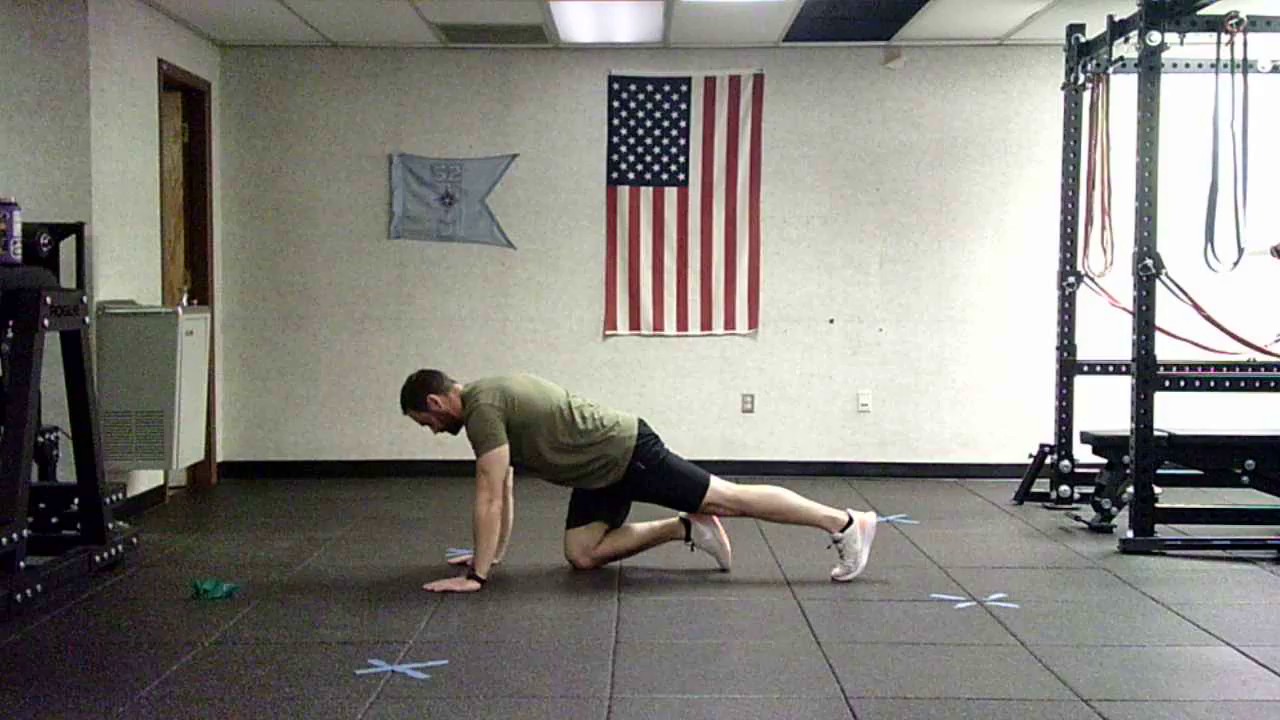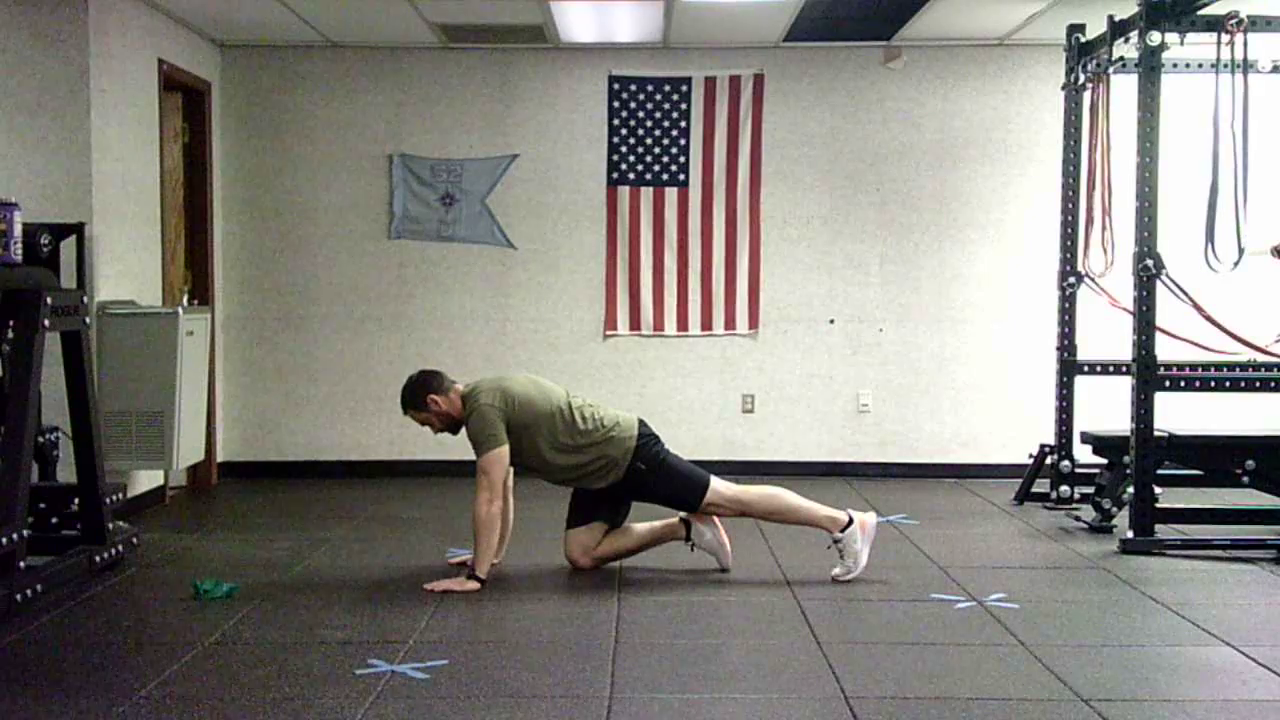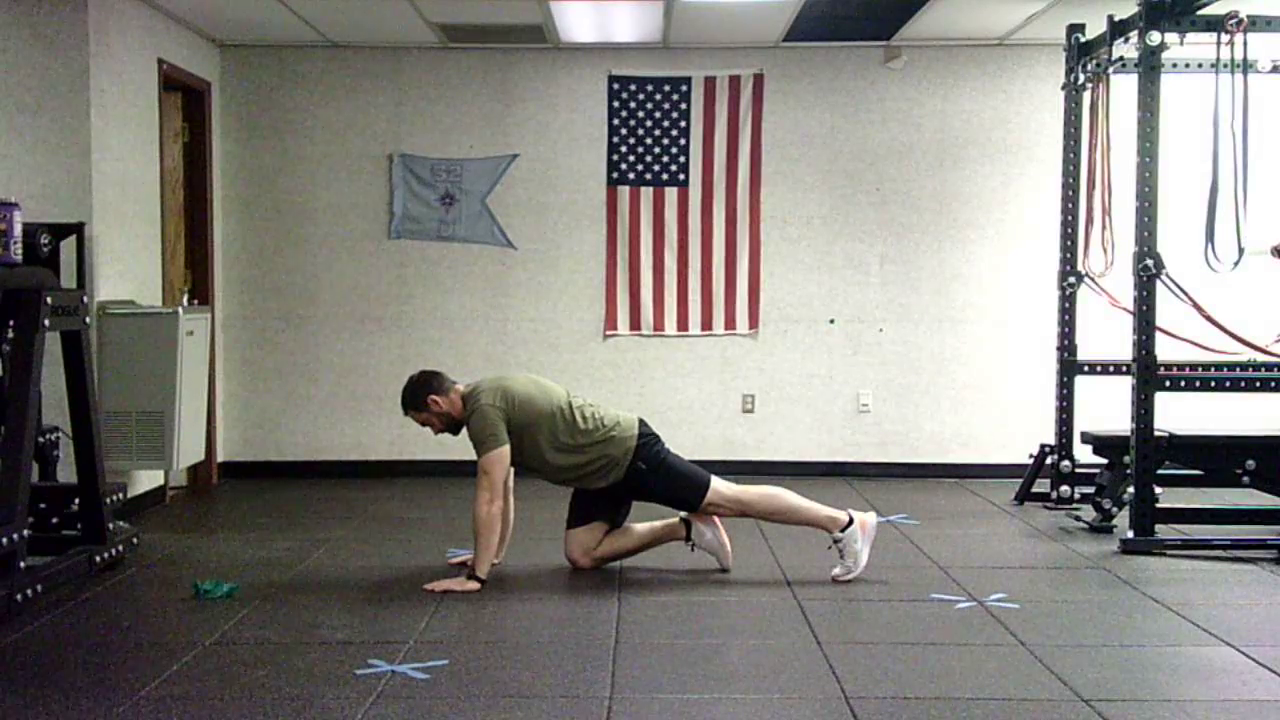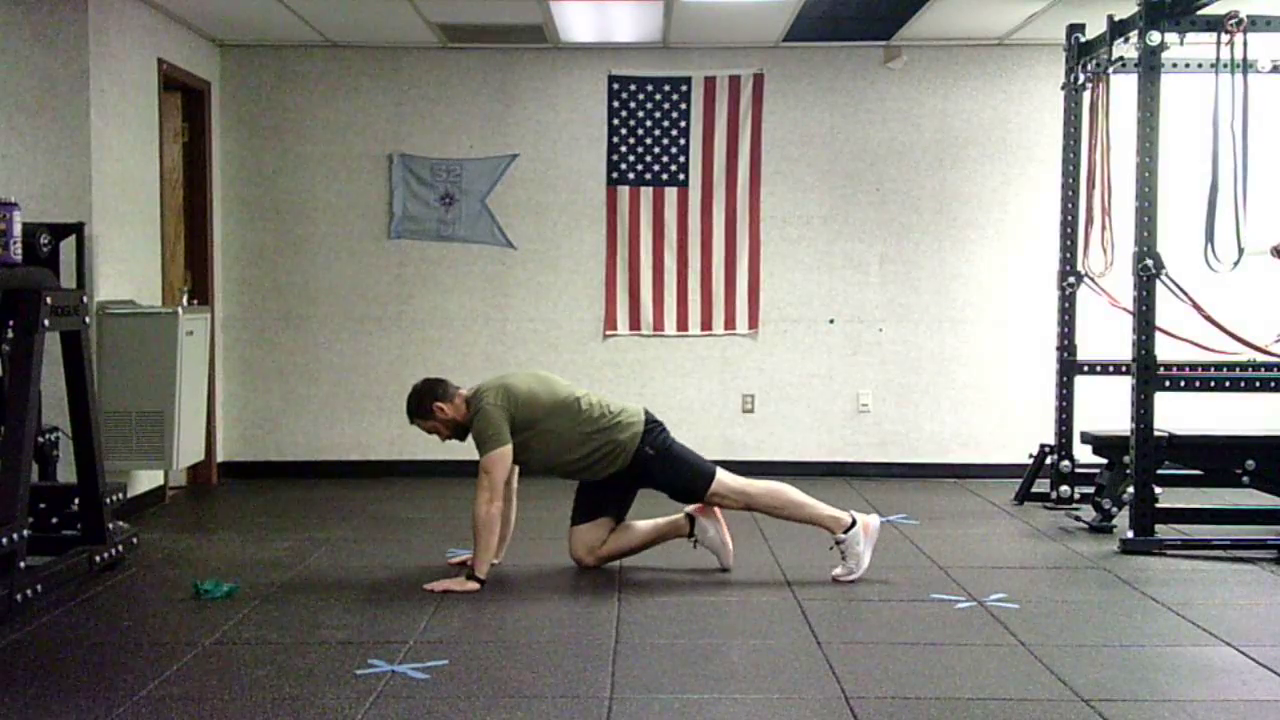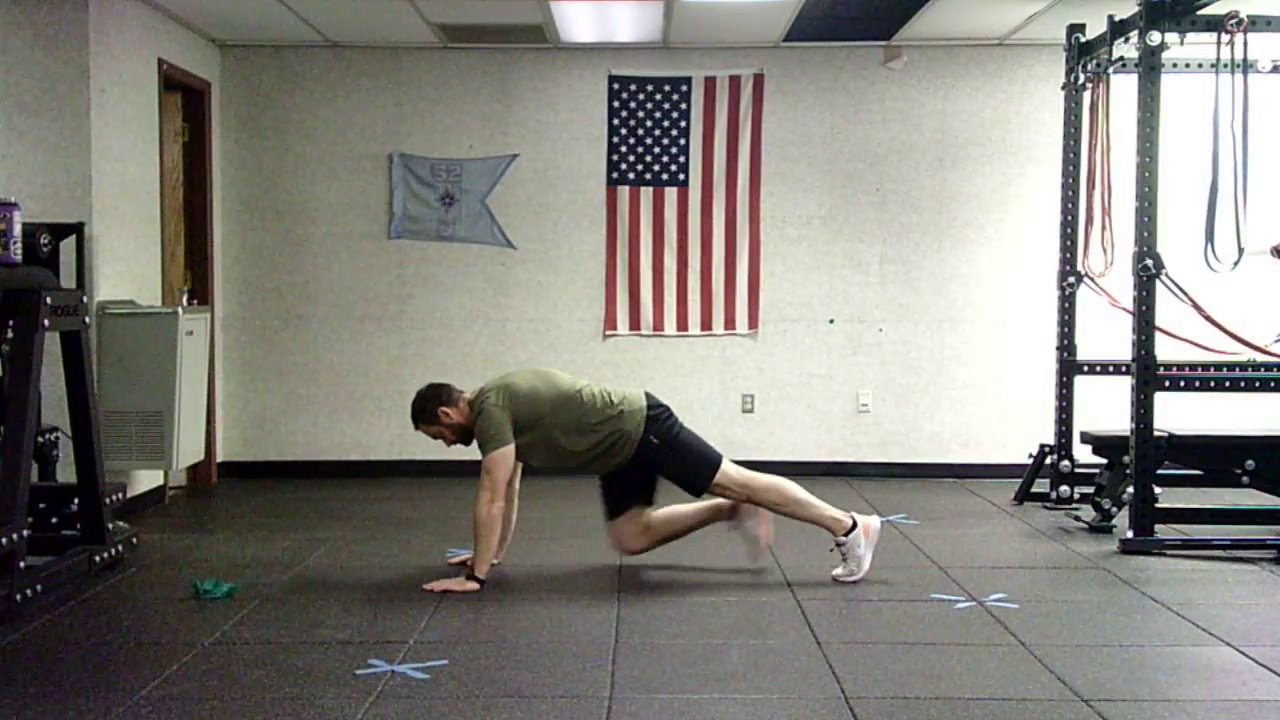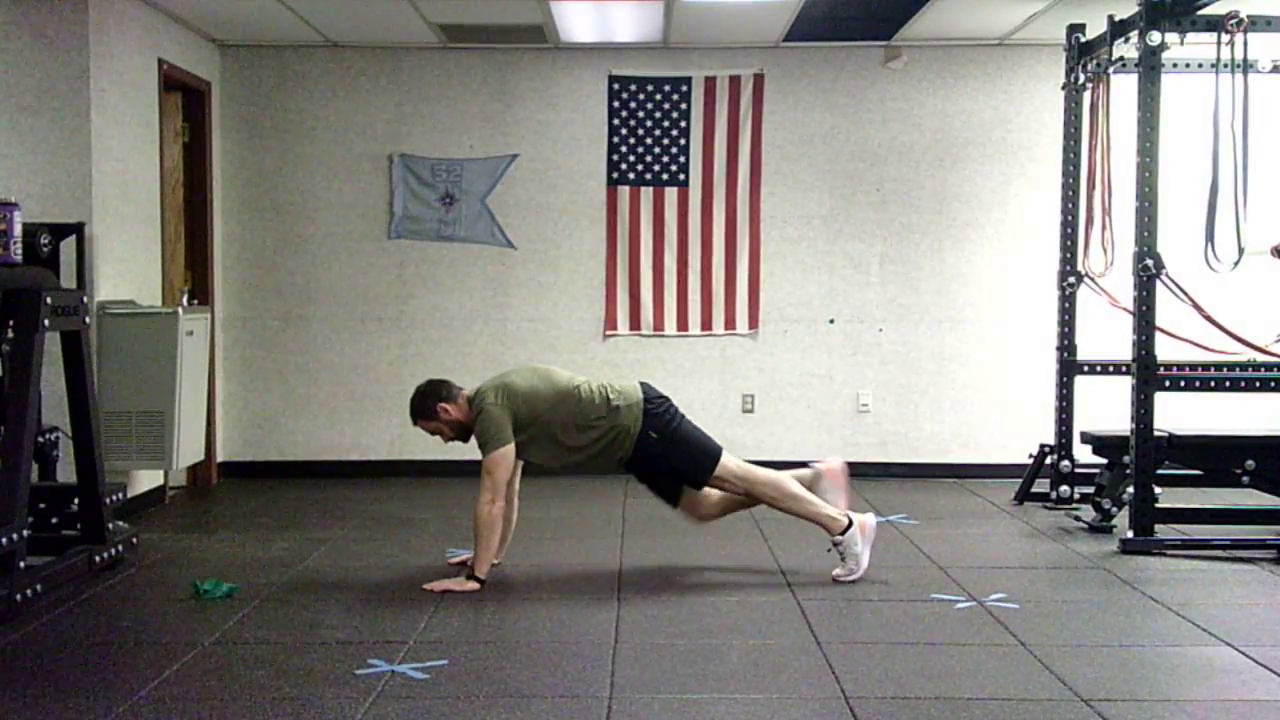
dt=0.2s
person 1, frame 1
left shoulder: (481, 410)
right shoulder: (490, 397)
left elbow: (489, 497)
right elbow: (504, 489)
left wrist: (475, 575)
right wrist: (492, 553)
left hip: (626, 454)
right hip: (607, 463)
left knee: (727, 499)
right knee: (582, 555)
left ankle: (846, 524)
right ankle: (687, 528)
person 1, frame 2
left shoulder: (482, 410)
right shoulder: (490, 396)
left elbow: (490, 498)
right elbow: (503, 491)
left wrist: (476, 575)
right wrist: (492, 553)
left hip: (626, 455)
right hip: (607, 464)
left knee: (729, 498)
right knee: (581, 555)
left ankle: (846, 524)
right ankle: (687, 529)
person 1, frame 3
left shoulder: (482, 410)
right shoulder: (492, 399)
left elbow: (490, 498)
right elbow: (504, 489)
left wrist: (476, 575)
right wrist: (493, 552)
left hip: (628, 454)
right hip: (608, 464)
left knee: (729, 499)
right knee: (581, 554)
left ankle: (847, 525)
right ankle: (687, 527)
person 1, frame 4
left shoulder: (486, 411)
right shoulder: (495, 403)
left elbow: (490, 499)
right elbow: (507, 490)
left wrist: (476, 575)
right wrist: (494, 553)
left hip: (634, 442)
right hip: (614, 453)
left knee: (732, 492)
right knee: (586, 552)
left ankle: (850, 525)
right ankle: (691, 524)
person 1, frame 5
left shoulder: (489, 412)
right shoulder: (500, 405)
left elbow: (491, 500)
right elbow: (508, 491)
left wrist: (475, 575)
right wrist: (493, 554)
left hip: (640, 429)
right hip: (626, 440)
left knee: (734, 482)
right knee: (629, 539)
left ankle: (850, 527)
right ankle: (735, 510)
person 1, frame 6
left shoulder: (489, 410)
right shoulder: (499, 401)
left elbow: (492, 498)
right elbow: (509, 490)
left wrist: (475, 576)
right wrist: (493, 553)
left hip: (640, 422)
right hip: (631, 430)
left knee: (735, 477)
right knee: (703, 504)
left ankle: (846, 527)
right ankle: (816, 477)
